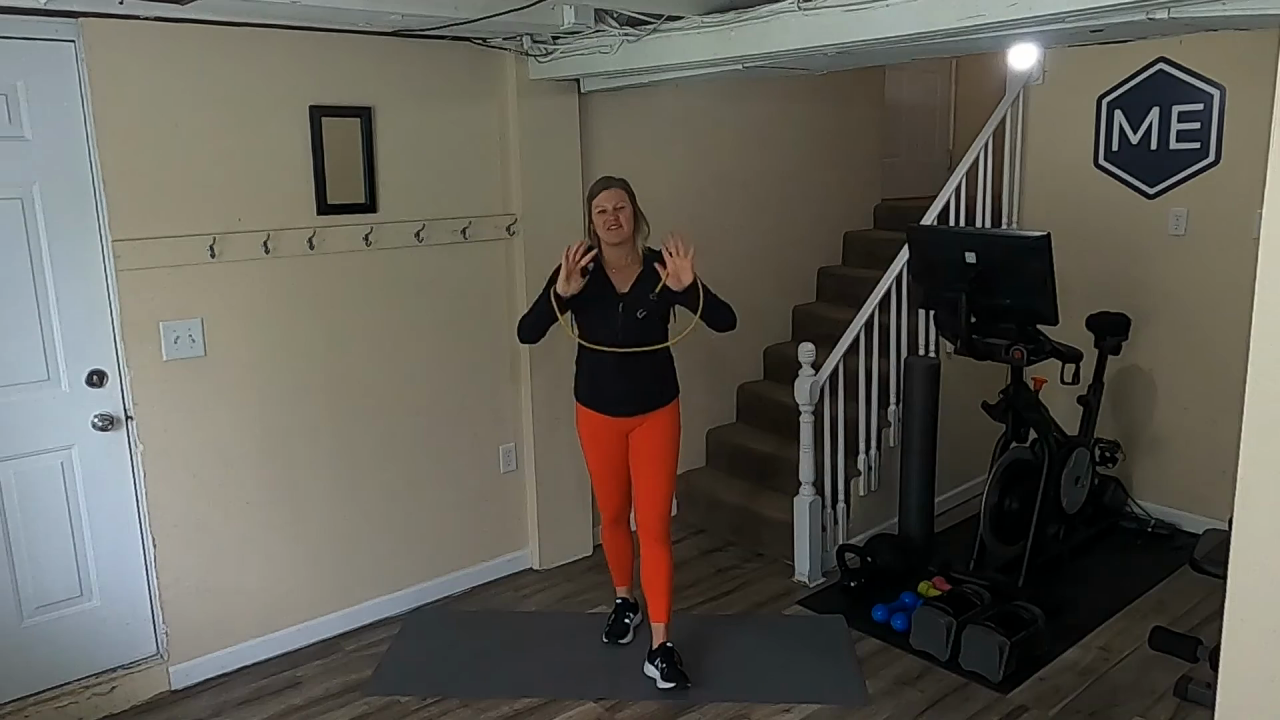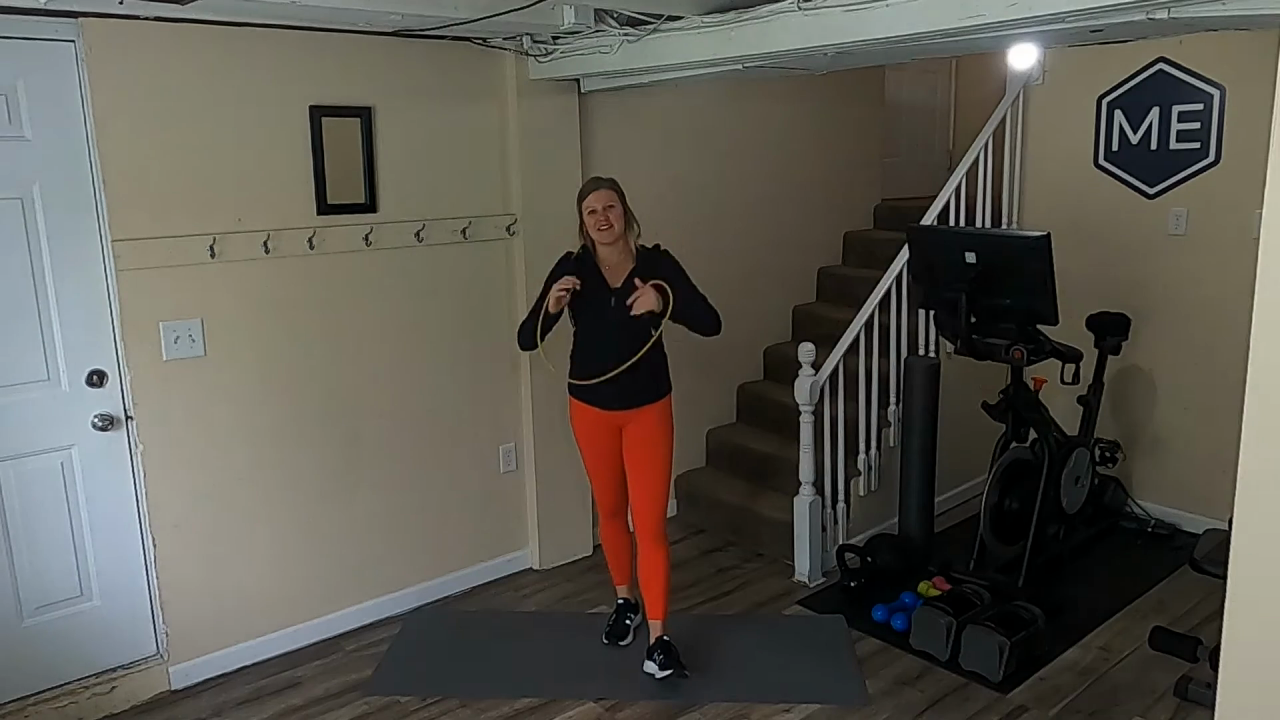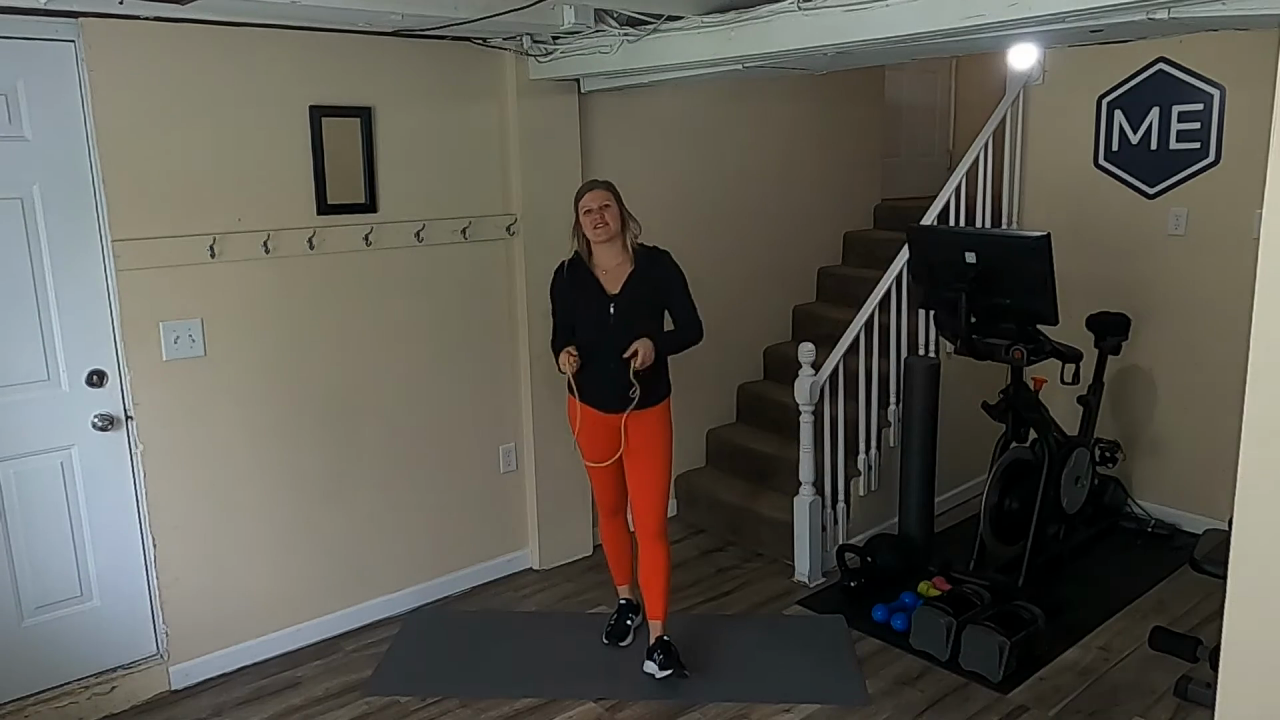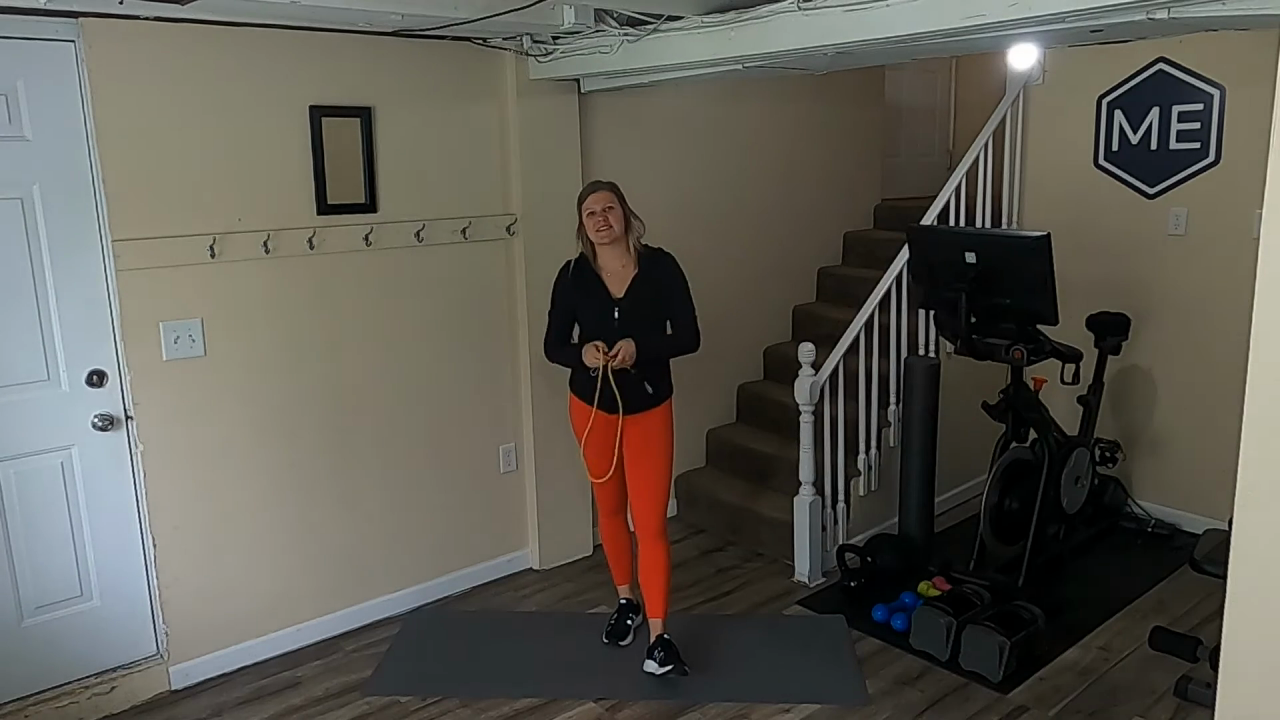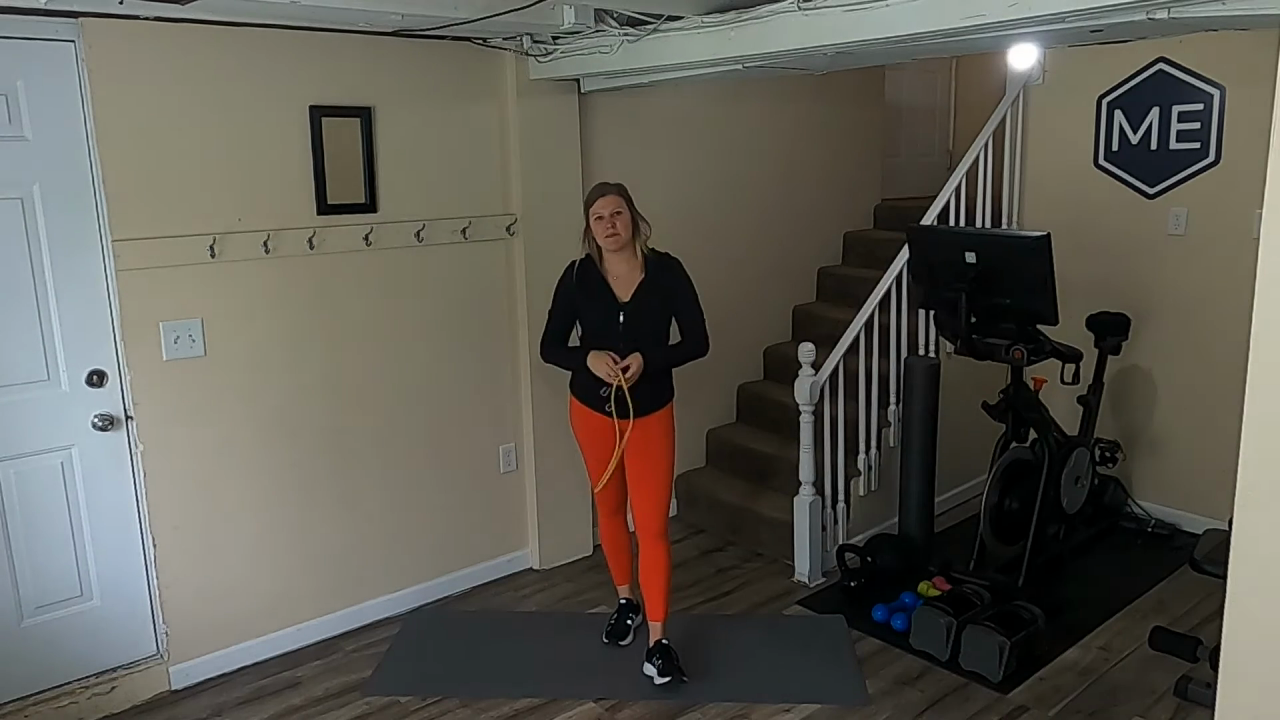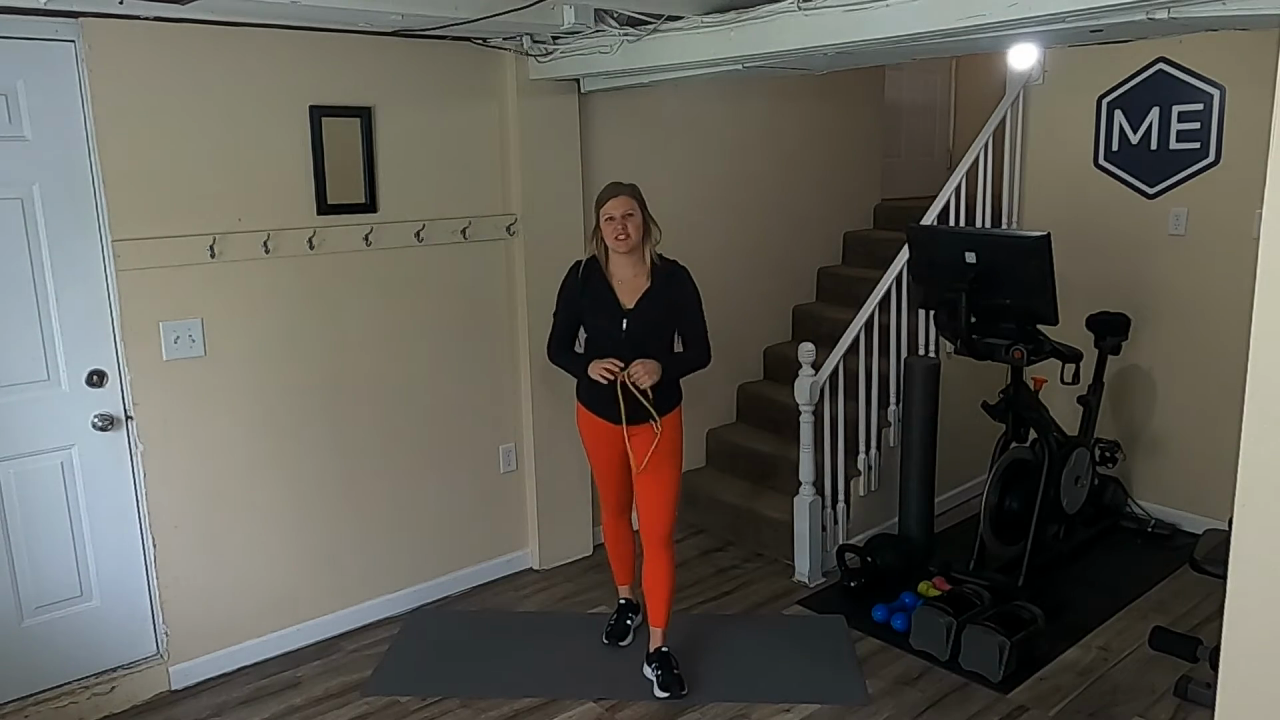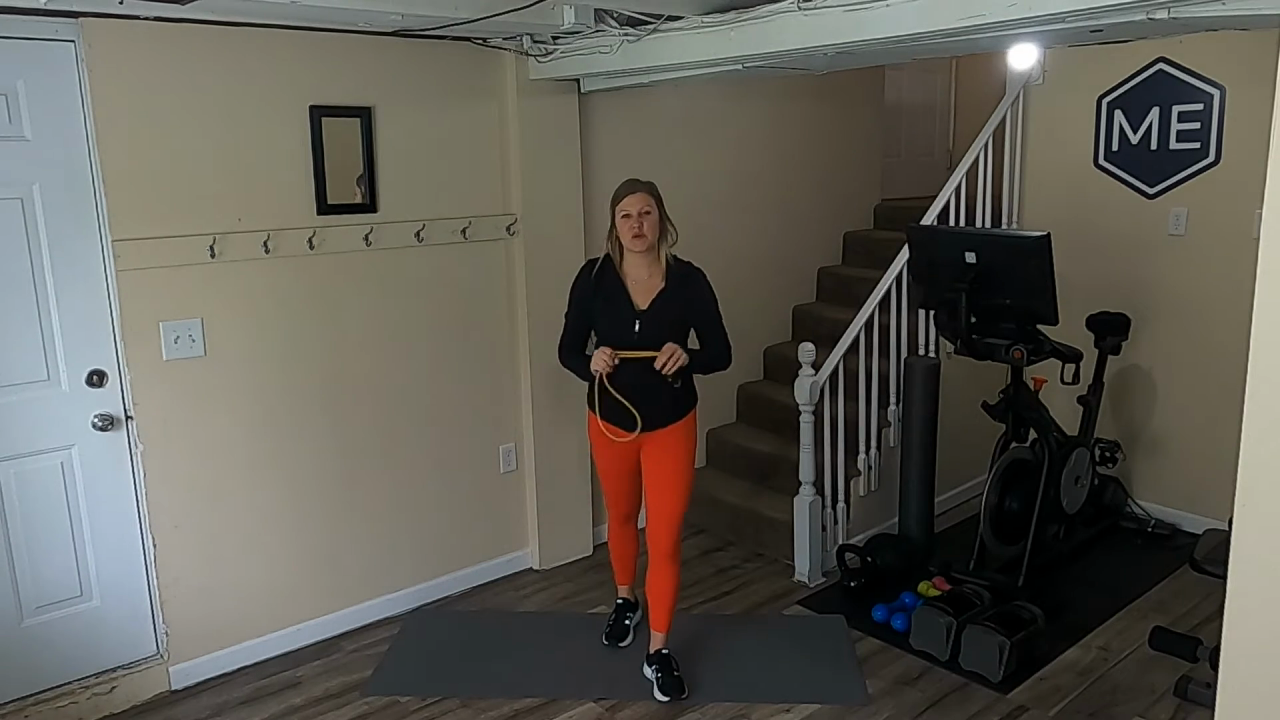
dt=0.3s
person 1, frame 1
left shoulder: (662, 265)
right shoulder: (580, 269)
left elbow: (726, 322)
right elbow: (527, 334)
left wrist: (688, 288)
right wrist: (560, 292)
left hip: (656, 413)
right hip: (597, 412)
left knee: (654, 527)
right knee: (613, 516)
left ankle: (660, 646)
right ankle: (624, 602)
person 1, frame 2
left shoulder: (658, 264)
right shoulder: (570, 268)
left elbow: (711, 324)
right elbow: (528, 339)
left wrist: (665, 305)
right wrist: (549, 305)
left hip: (648, 407)
right hip: (590, 406)
left knee: (650, 523)
right knee: (611, 510)
left ankle: (658, 640)
right ankle: (625, 601)
person 1, frame 3
left shoulder: (657, 265)
right shoulder: (568, 276)
left elbow: (691, 330)
right elbow: (562, 338)
left wrist: (655, 344)
right wrist: (564, 355)
left hip: (647, 409)
right hip: (590, 408)
left knee: (650, 522)
right knee: (610, 509)
left ankle: (658, 640)
right ankle: (626, 602)
person 1, frame 4
left shoulder: (660, 266)
right shoulder: (572, 275)
left elbow: (689, 338)
right elbow: (552, 345)
left wrist: (639, 347)
right wrist: (582, 351)
left hip: (649, 408)
right hip: (591, 407)
left knee: (651, 522)
right knee: (611, 508)
left ankle: (659, 639)
right ankle: (626, 602)
person 1, frame 5
left shoulder: (666, 271)
right shoulder: (577, 277)
left elbow: (697, 342)
right elbow: (550, 347)
left wrist: (648, 359)
right wrist: (588, 358)
left hip: (651, 412)
right hip: (592, 409)
left knee: (652, 525)
right knee: (610, 509)
left ankle: (658, 644)
right ankle: (626, 602)
person 1, frame 6
left shoulder: (674, 279)
right shoulder: (581, 278)
left elbow: (699, 353)
right elbow: (557, 347)
left wrist: (661, 365)
right wrist: (587, 366)
left hip: (658, 418)
right hip: (598, 415)
left knee: (657, 533)
right knee: (615, 513)
left ankle: (658, 650)
right ankle: (626, 601)
person 1, frame 7
left shoulder: (689, 281)
right shoulder: (593, 278)
left elbow: (721, 354)
right elbow: (567, 350)
left wrist: (686, 356)
right wrist: (591, 363)
left hip: (672, 424)
right hip: (611, 421)
left knee: (665, 540)
right knee: (621, 518)
left ankle: (659, 652)
right ankle: (626, 600)
